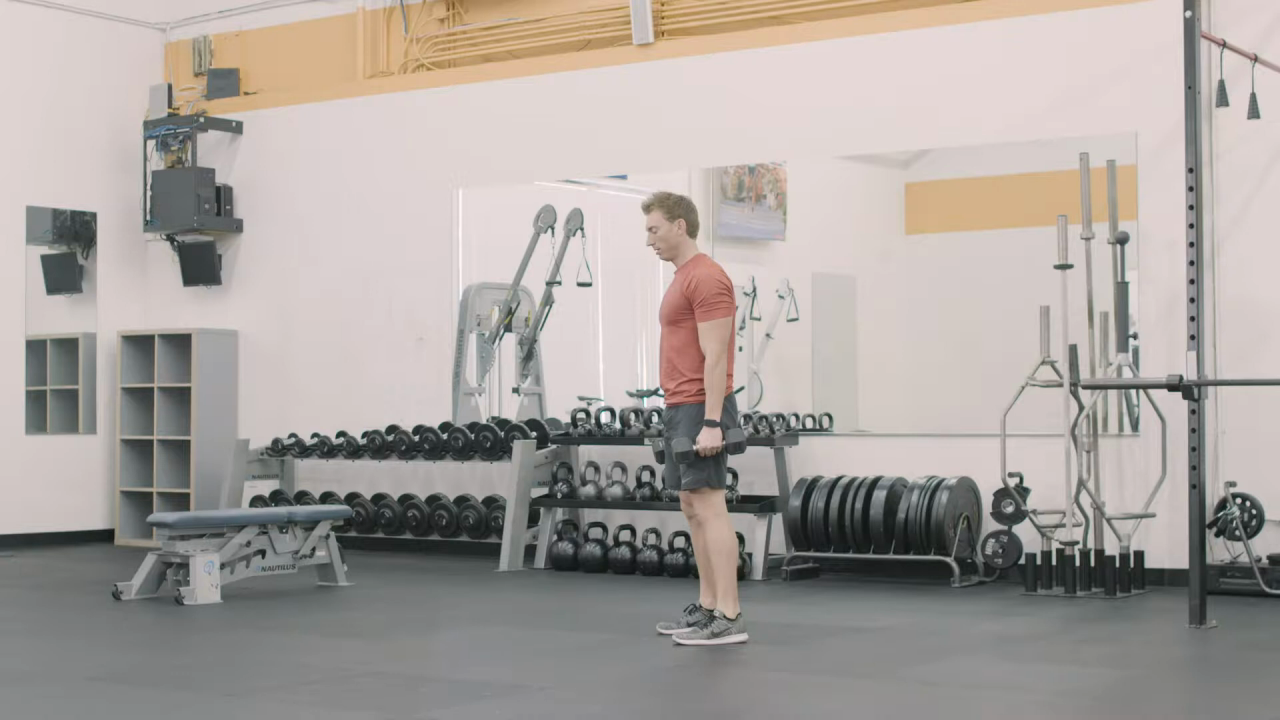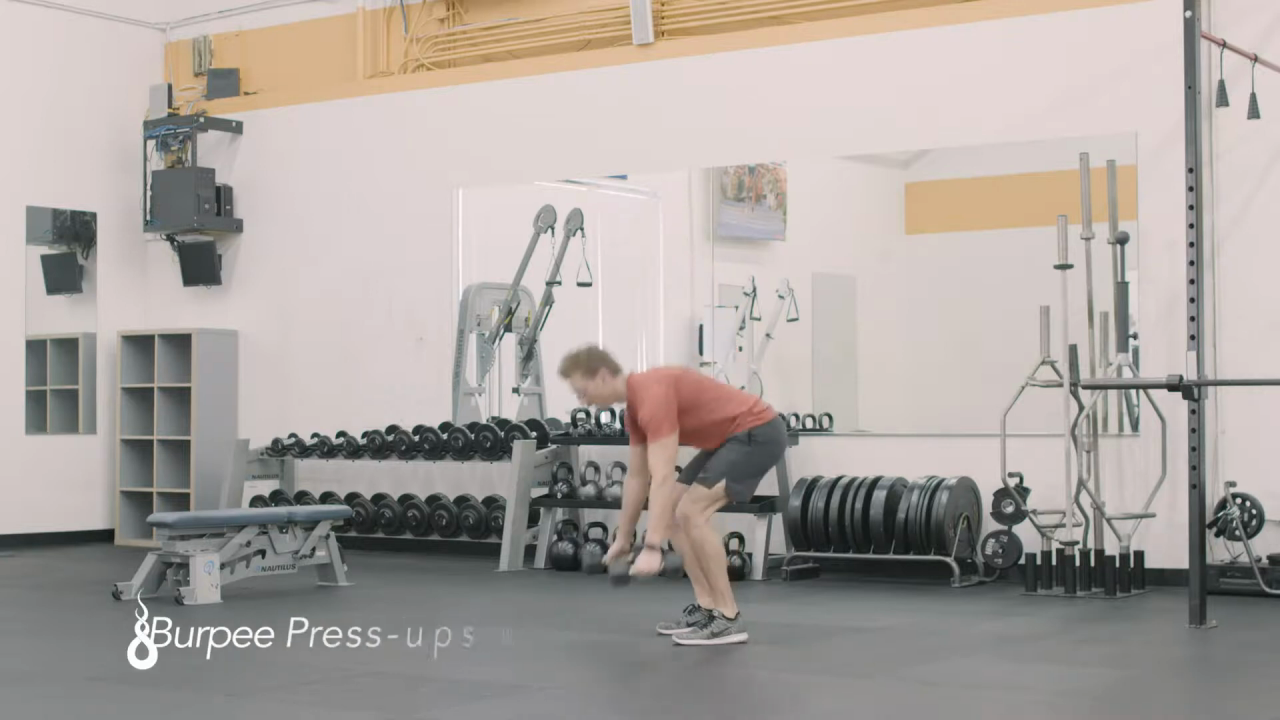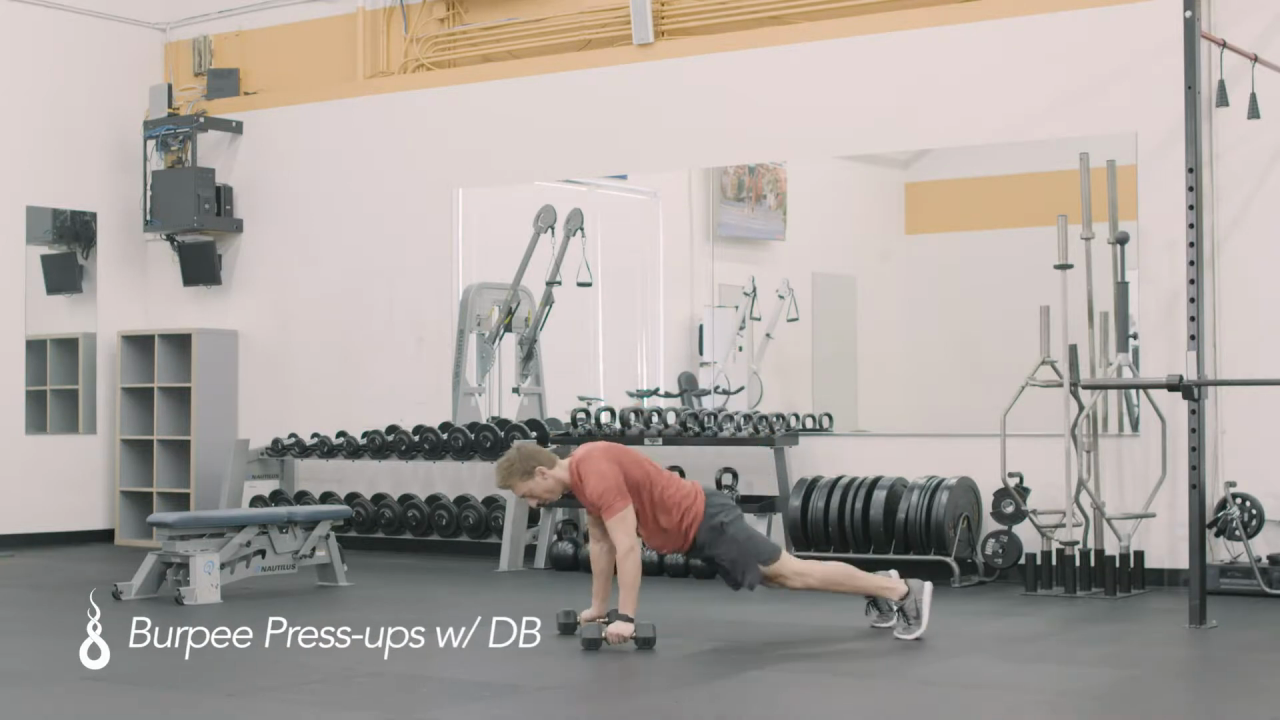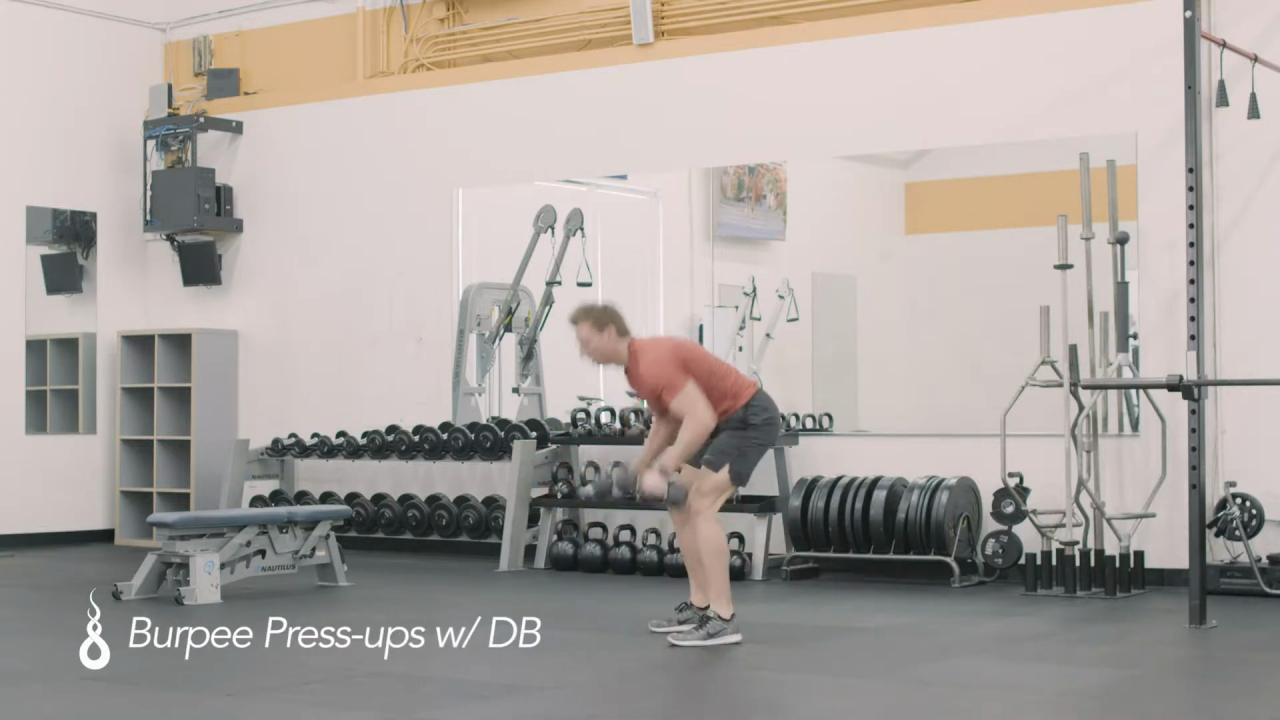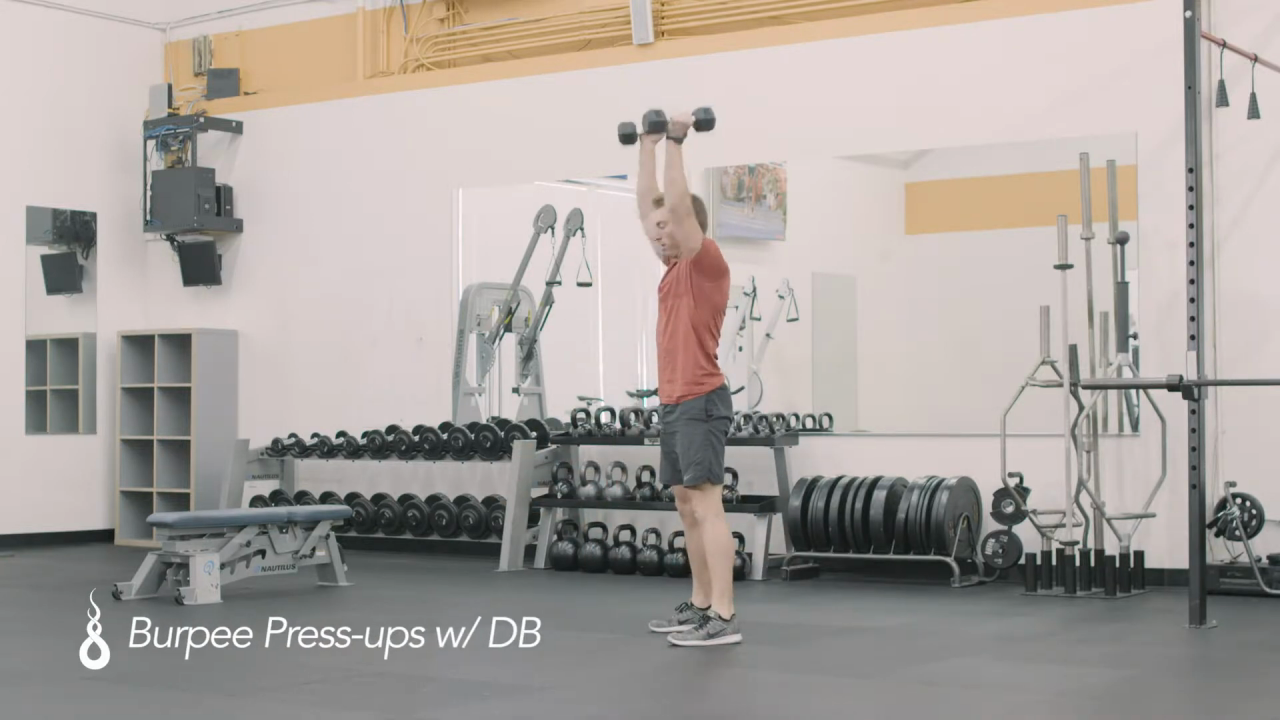
dt=1s
person 1, frame 1
left shoulder: (706, 278)
right shoulder: (684, 279)
left elbow: (715, 358)
left wrist: (712, 423)
left hip: (701, 412)
right hip: (681, 410)
left knee: (709, 508)
right knee: (693, 510)
left ankle: (729, 618)
right ankle: (708, 608)
person 1, frame 2
left shoulder: (652, 397)
right shoulder: (637, 405)
left elbow: (662, 478)
right elbow: (637, 477)
left wrist: (651, 549)
right wrist: (622, 538)
left hip: (757, 433)
right hip: (730, 438)
left knee: (690, 512)
right knee: (674, 512)
left ankle: (727, 618)
right ankle: (705, 608)
person 1, frame 3
left shoulder: (595, 475)
right shoulder: (581, 471)
left elbow: (627, 547)
right elbow: (600, 542)
left wrist: (626, 617)
right wrist: (598, 606)
left hip: (706, 523)
right hip: (698, 522)
left knee: (791, 571)
right knee: (785, 575)
left ankle: (902, 592)
right ankle: (883, 588)
person 1, frame 4
left shoulder: (654, 361)
right shoulder: (637, 365)
left elbow: (700, 418)
right elbow: (666, 423)
left wrist: (665, 470)
right wrist: (639, 468)
left hip: (751, 417)
right hip: (728, 420)
left knee: (699, 505)
right knee: (680, 504)
left ankle: (723, 619)
right ankle: (700, 606)
person 1, frame 5
left shoulder: (706, 263)
right shoulder: (678, 266)
left elbow: (680, 203)
right elbow: (648, 205)
left wrist: (676, 142)
right wrist: (648, 145)
left hip: (700, 404)
right hip: (675, 405)
left knee: (705, 508)
right knee: (688, 509)
left ankle: (723, 616)
right ankle: (700, 604)
